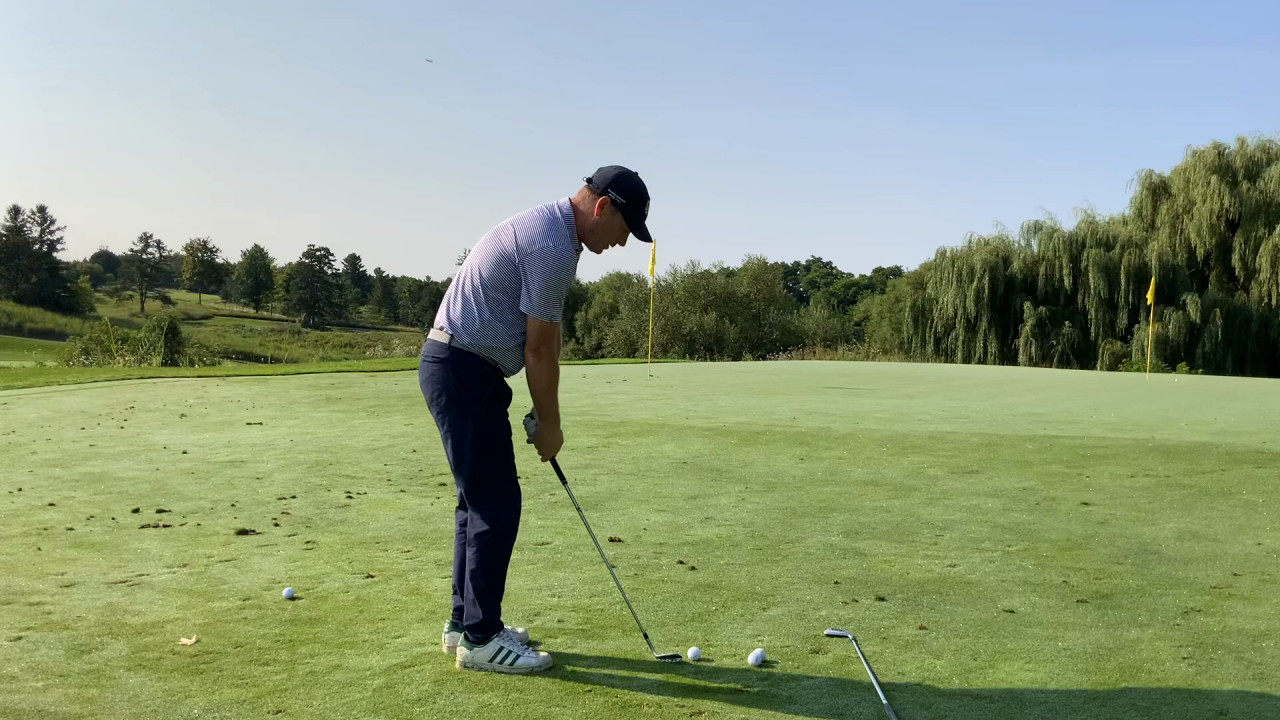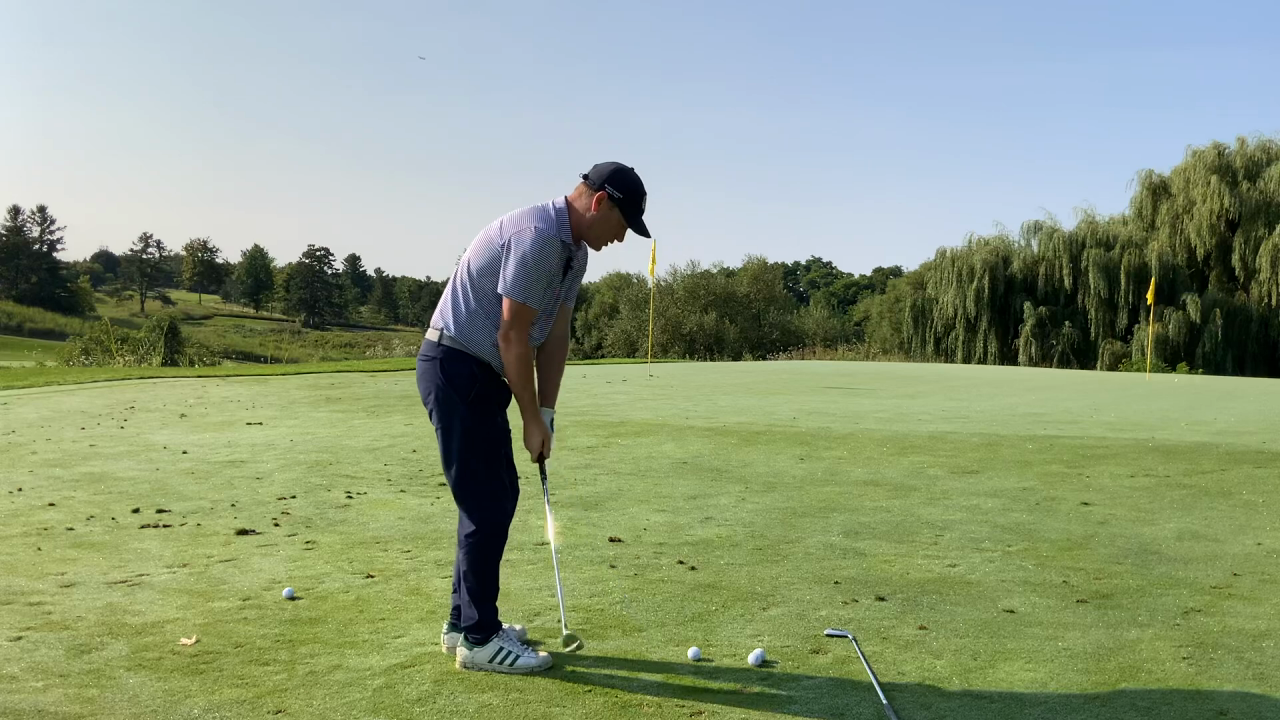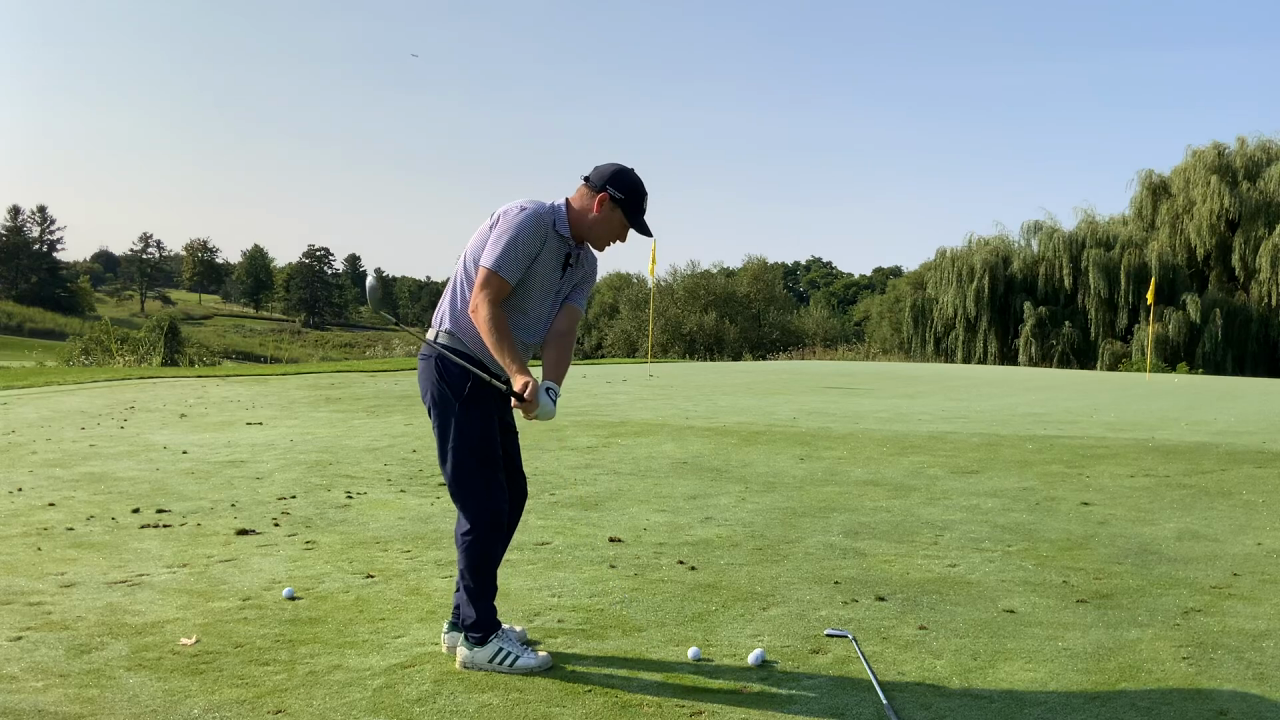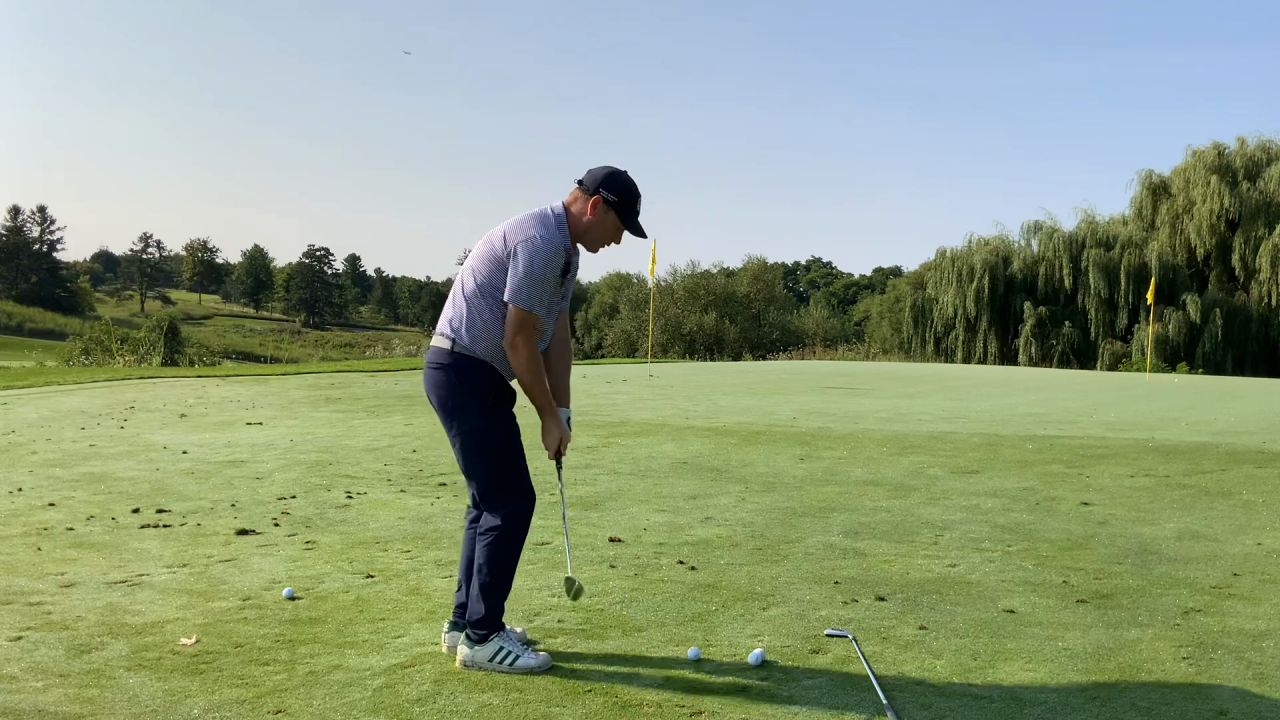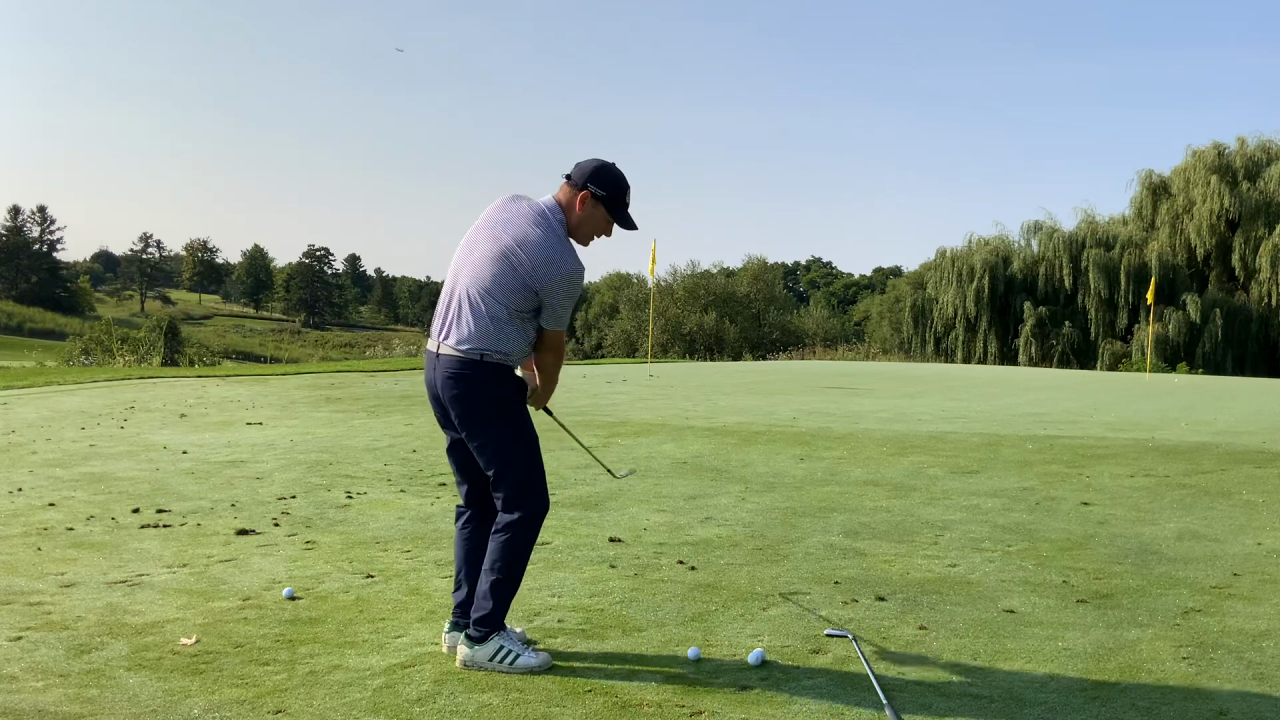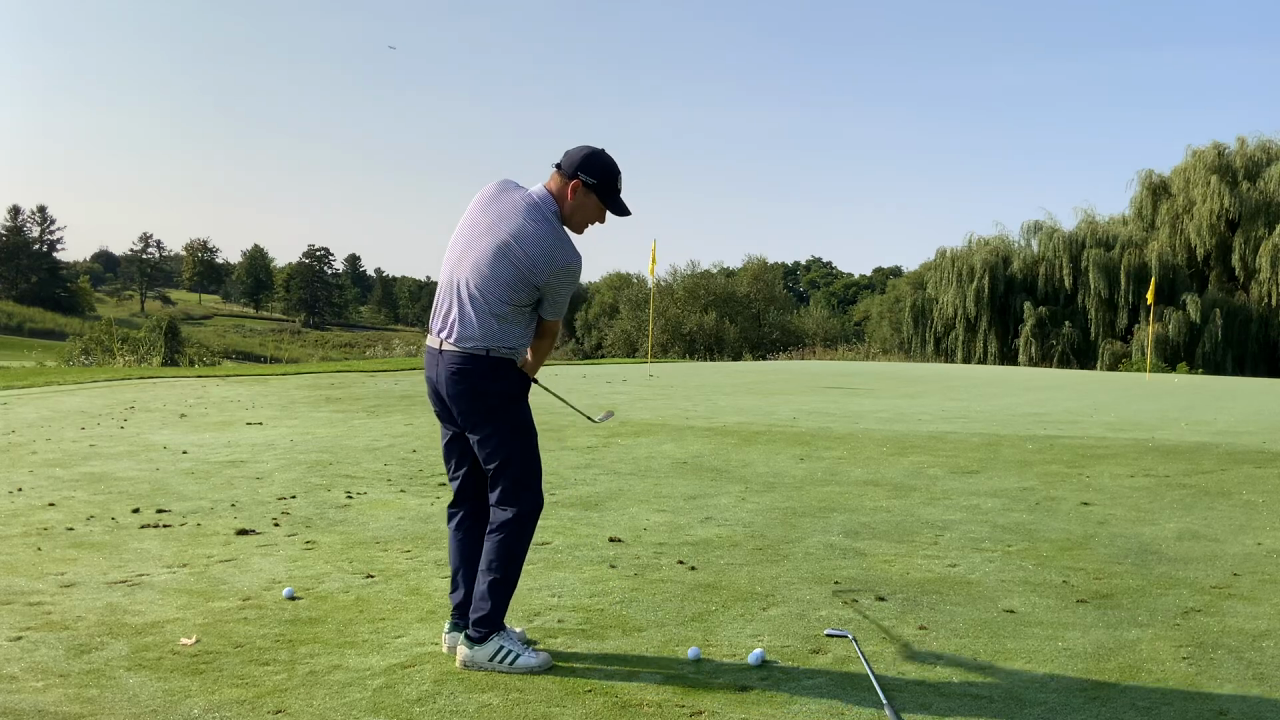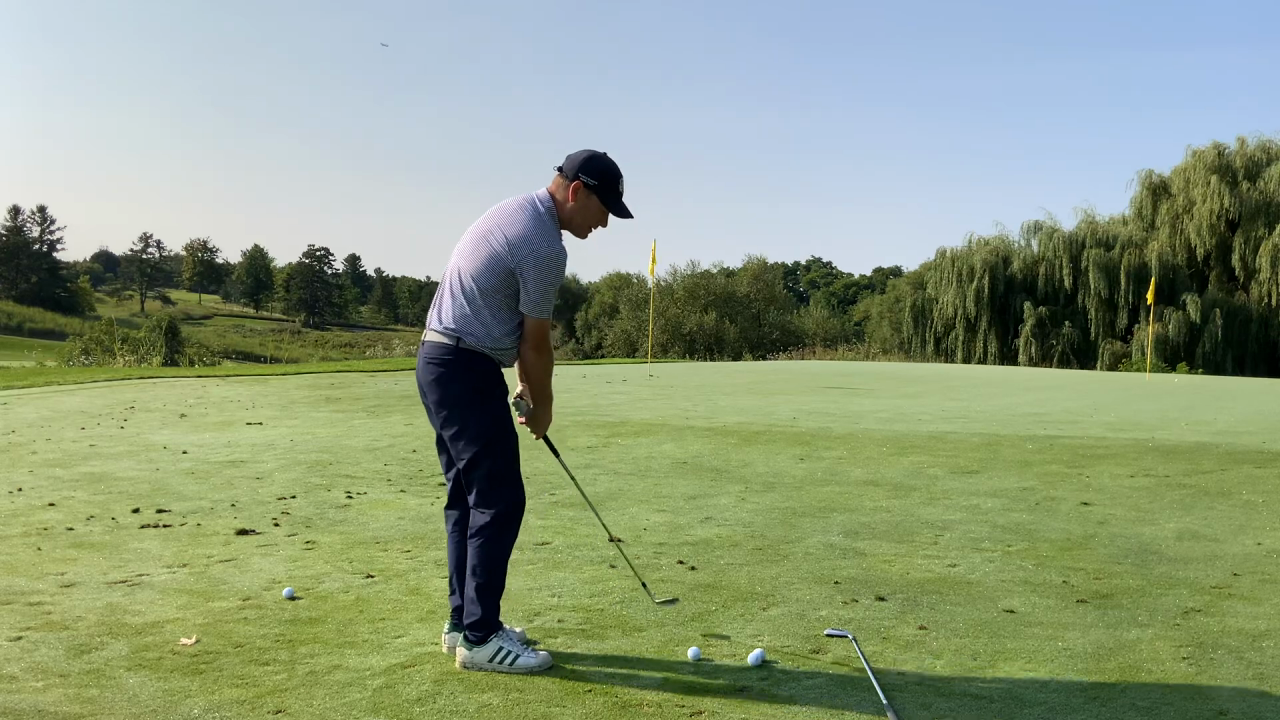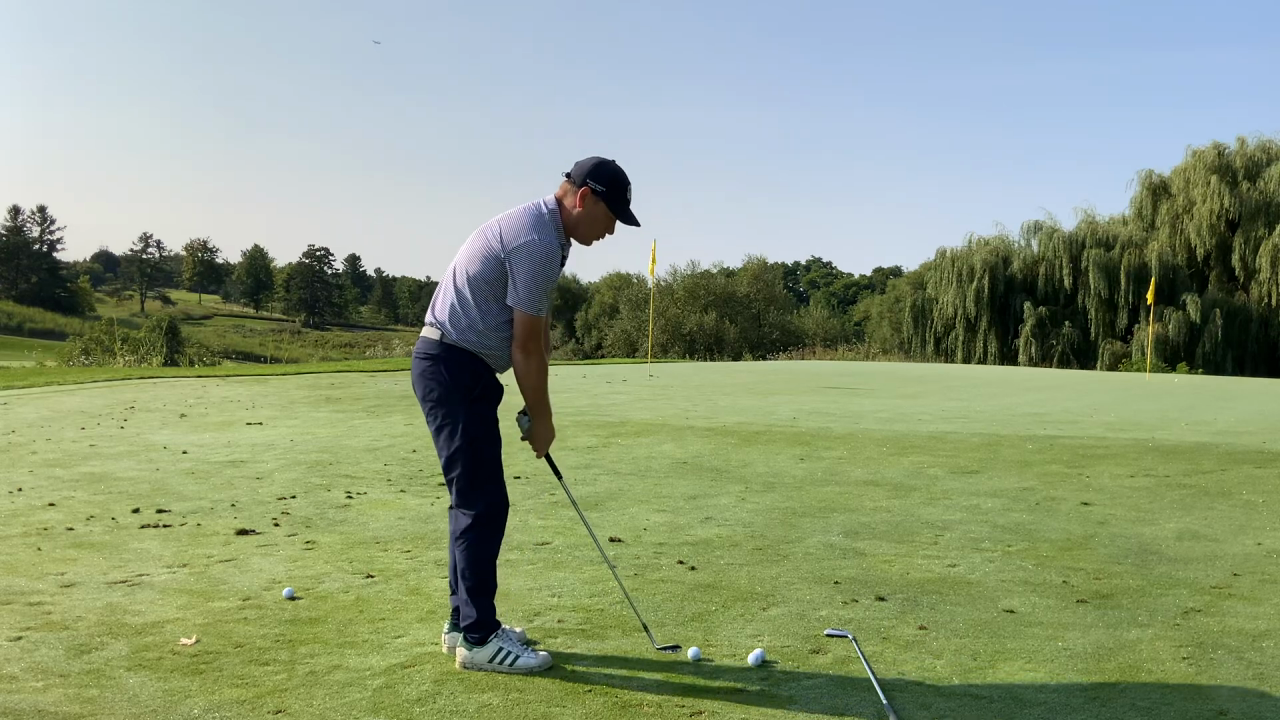
dt=0.3s
person 1, frame 1
left shoulder: (553, 231)
right shoulder: (554, 247)
left elbow: (550, 333)
right elbow: (538, 349)
left wrist: (542, 413)
right wrist: (551, 424)
left hip: (462, 370)
right hip: (463, 372)
left knee: (480, 498)
right knee: (496, 504)
left ankle: (465, 621)
right ankle: (480, 637)
person 1, frame 2
left shoulder: (571, 251)
right shoulder: (538, 235)
left elbow: (555, 336)
right elbow: (512, 334)
left wrist: (546, 411)
right wrist: (531, 420)
left hip: (475, 374)
right hip: (457, 370)
left knee: (491, 497)
right knee: (487, 503)
left ankle: (465, 622)
right ankle: (479, 638)
person 1, frame 3
left shoulder: (583, 263)
right shoulder: (527, 220)
left elbow: (562, 332)
right elbow: (482, 305)
left wrist: (549, 390)
right wrist: (519, 374)
left hip: (485, 376)
right hip: (455, 369)
left knee: (508, 496)
right knee: (484, 503)
left ankle: (466, 621)
right ankle: (479, 639)
person 1, frame 4
left shoulder: (566, 253)
right shoulder: (540, 240)
left elbow: (556, 338)
right elbow: (518, 339)
left wrist: (562, 411)
right wrist: (548, 417)
left hip: (476, 375)
right hip: (465, 373)
left knee: (495, 500)
right knee: (510, 502)
left ankle: (466, 620)
right ankle: (481, 636)
person 1, frame 5
left shoulder: (510, 205)
right shoulder: (564, 265)
right elbow: (551, 346)
left wrist: (523, 367)
right wrist: (543, 390)
left hip: (441, 365)
right hip: (483, 380)
left knee: (480, 500)
right knee: (524, 503)
left ankle: (465, 622)
right ankle: (482, 636)
person 1, frame 6
left shoulder: (497, 192)
right shoulder: (561, 256)
right elbow: (546, 332)
right wrist: (530, 363)
left hip: (441, 361)
right hip: (484, 375)
left knee: (470, 497)
right knee: (517, 502)
left ankle: (464, 622)
right ankle: (482, 637)
person 1, frame 7
left shoulder: (520, 211)
right shoulder: (543, 245)
right elbow: (535, 343)
left wrist: (526, 387)
right wrist: (543, 406)
left hip: (446, 363)
right hip: (464, 372)
left knee: (470, 497)
right knee: (499, 501)
left ankle: (465, 621)
right ankle: (479, 638)
person 1, frame 8
left shoulder: (540, 228)
right shoulder: (538, 242)
left elbow: (537, 332)
right elbow: (526, 346)
left wrist: (535, 406)
right wrist: (542, 420)
left hip: (456, 367)
right hip: (453, 368)
left knee: (471, 498)
right knee: (483, 502)
left ankle: (465, 621)
right ankle: (478, 637)
